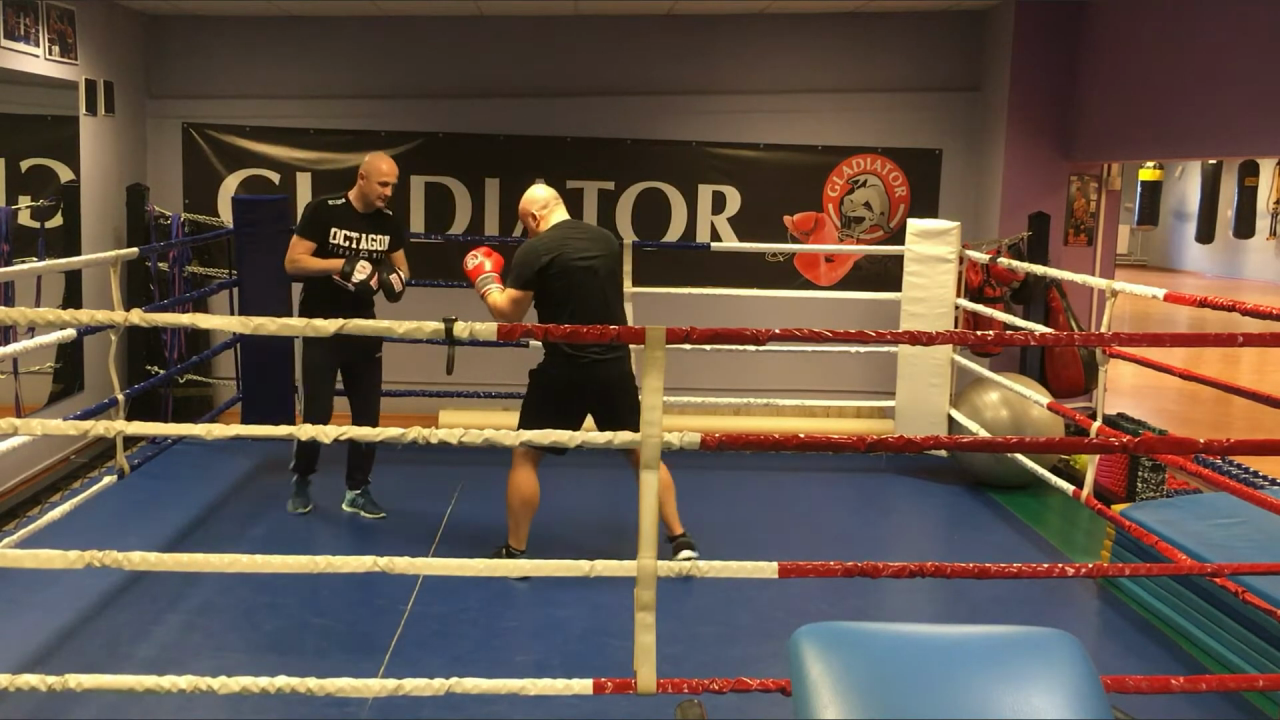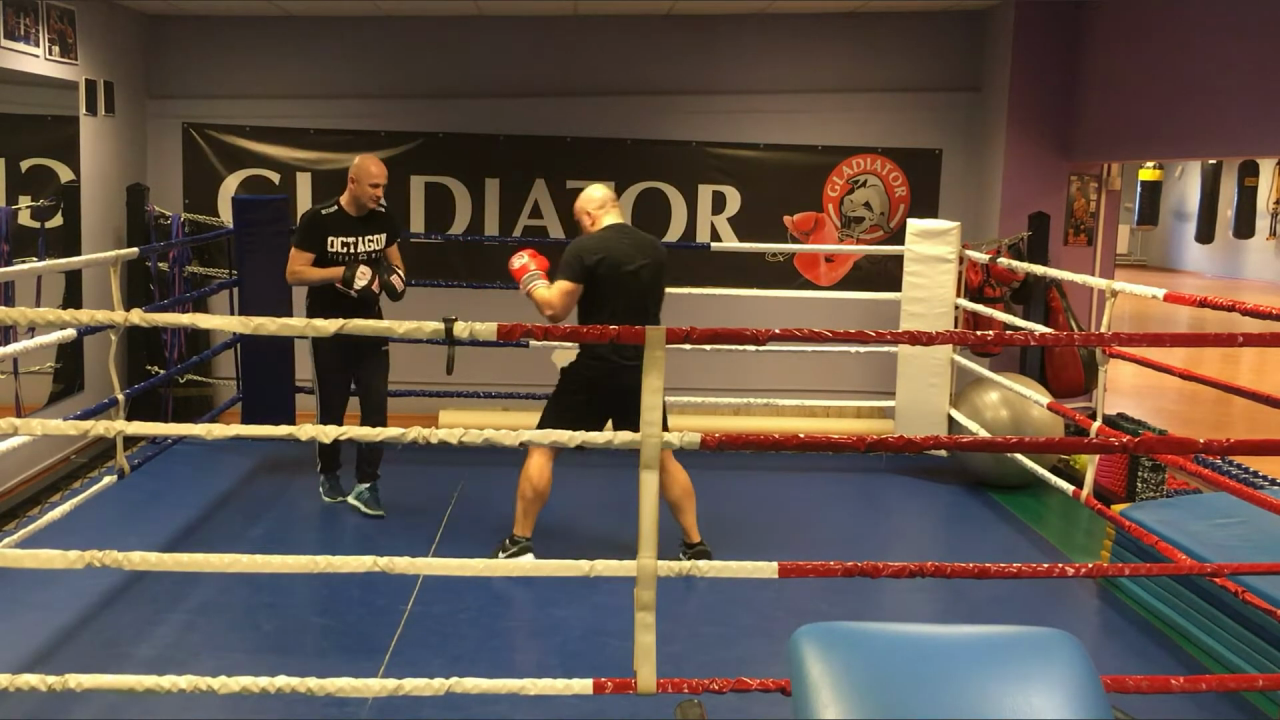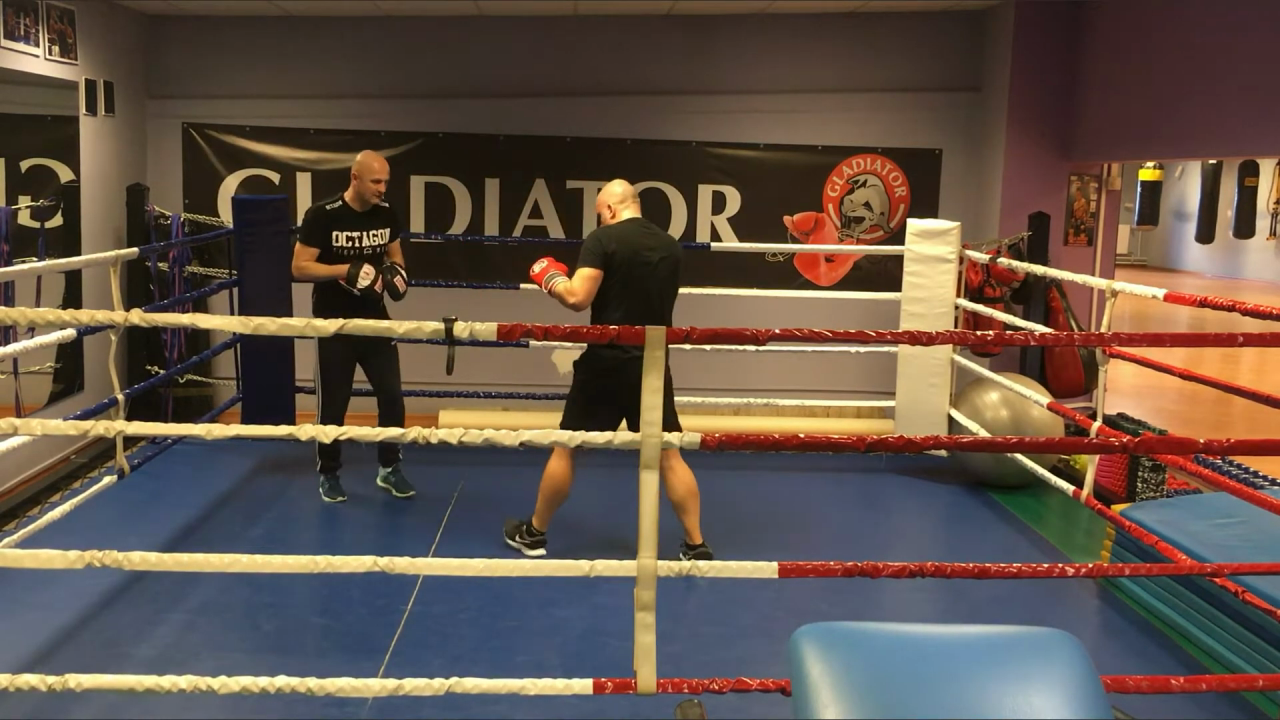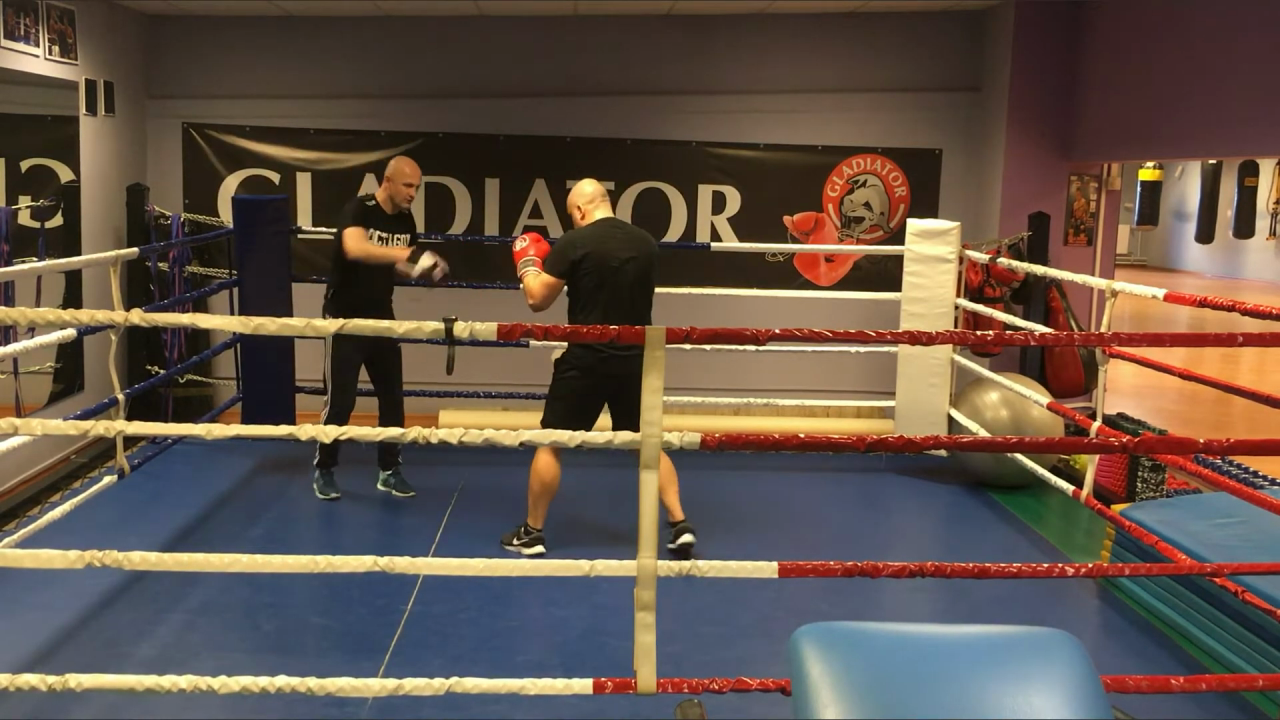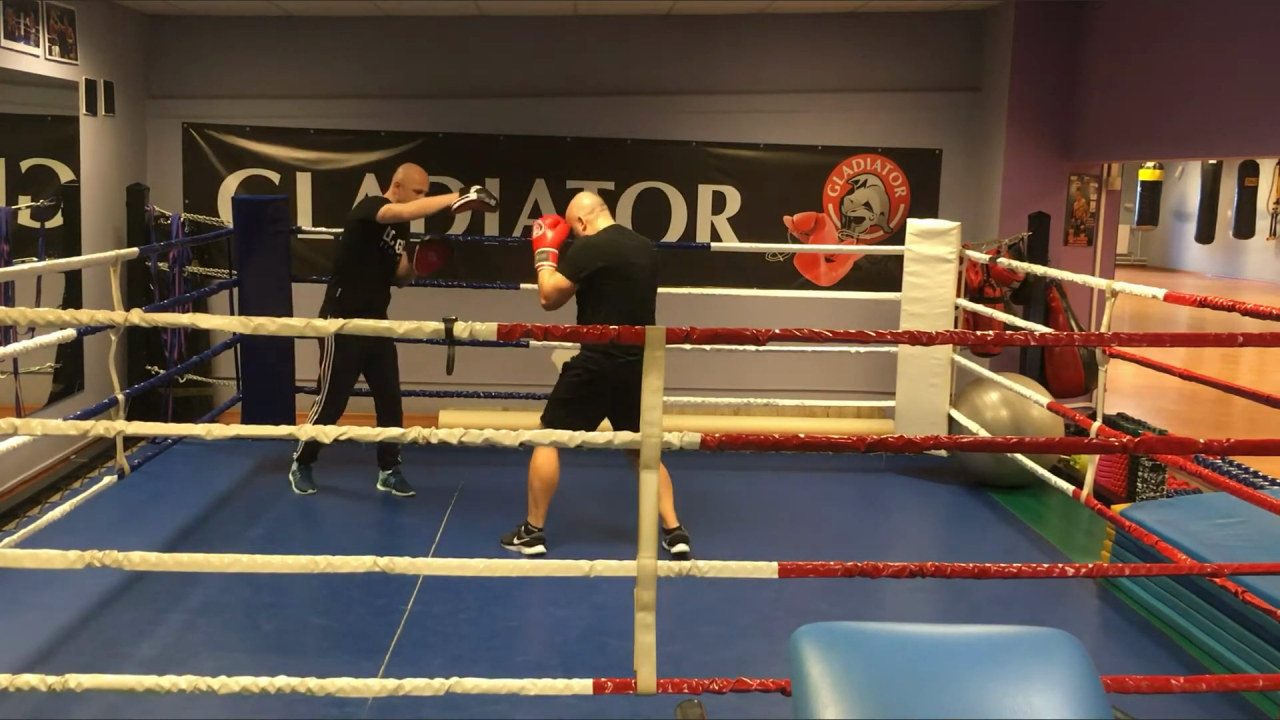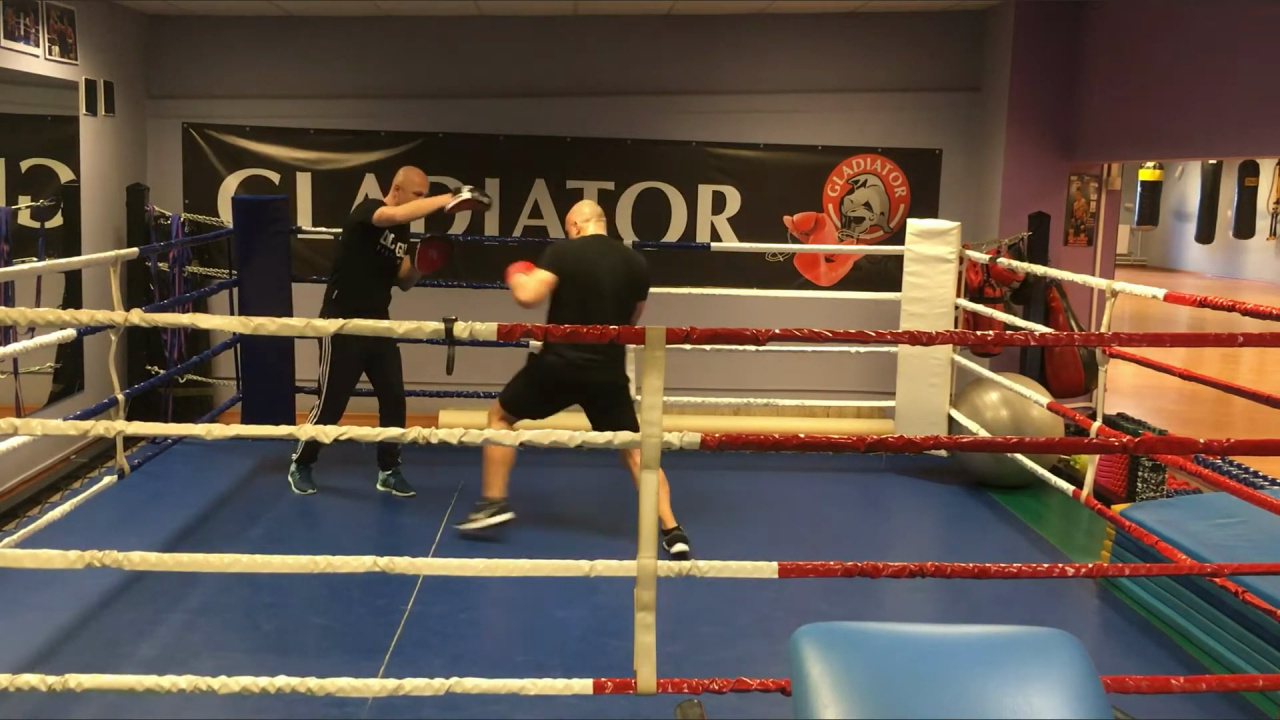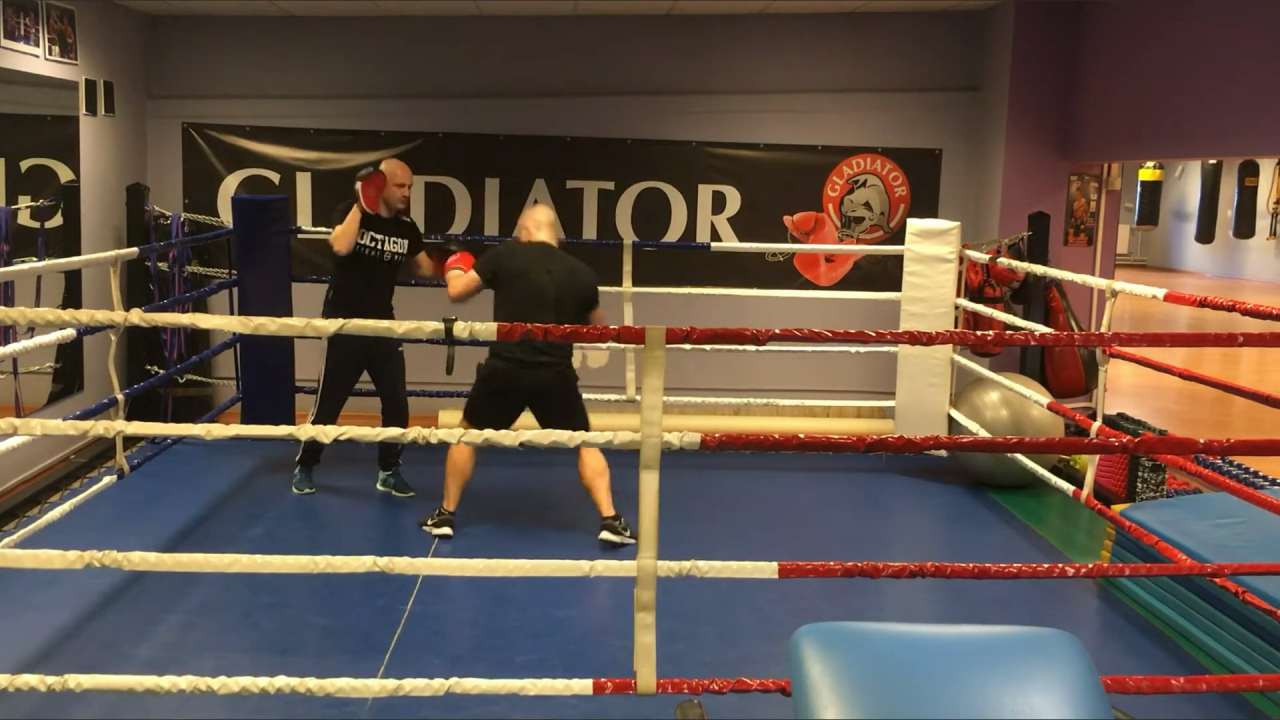
dt=0.3s
person 1, frame 1
left shoulder: (535, 251)
right shoulder: (608, 240)
left elbow: (509, 315)
left wrist: (484, 280)
left hip: (564, 370)
right hip: (615, 365)
left knee: (526, 456)
right knee: (641, 453)
left ankle: (515, 552)
right ankle: (679, 540)
person 1, frame 2
left shoulder: (584, 249)
right shoulder: (655, 249)
left elbow: (554, 310)
left wrist: (529, 278)
left hip: (594, 370)
right hip: (643, 370)
left knee: (541, 448)
right knee: (662, 456)
left ankle: (519, 543)
right ankle: (695, 546)
person 1, frame 3
left shoulder: (603, 239)
right shoulder: (670, 246)
left elbow: (577, 298)
left wrist: (552, 278)
left hip: (606, 362)
left knee: (566, 448)
right knee: (668, 455)
left ankle: (534, 533)
right ankle: (696, 547)
person 1, frame 4
left shoulder: (574, 243)
right shoulder: (646, 243)
left elbow: (537, 300)
left wrist: (527, 261)
left hip: (586, 361)
right hip: (635, 361)
left knee: (550, 443)
left ankle: (531, 533)
right ankle: (679, 525)
person 1, frame 5
left shoulder: (589, 248)
right shoulder: (645, 248)
left elbow: (549, 298)
left wrist: (544, 251)
left hip: (597, 364)
right hip: (638, 366)
left knee: (548, 440)
right knee: (641, 451)
left ankle: (532, 532)
right ankle: (674, 532)
person 1, frame 6
left shoulder: (565, 251)
right shoulder: (636, 262)
left elbow: (529, 297)
right elbow: (634, 321)
left wrist: (517, 275)
left hip: (557, 364)
right hip: (607, 371)
left knee: (501, 416)
right knee: (634, 448)
left ankle: (494, 502)
right ankle: (672, 532)
person 1, frame 7
left shoulder: (506, 255)
right shoulder: (581, 273)
left elbow: (457, 293)
right elbow: (595, 326)
left wrist: (455, 268)
left hip: (504, 370)
right hip: (555, 374)
left knee: (468, 433)
right knee: (585, 443)
left ankle: (444, 515)
right ankle: (610, 520)
person 2, frame 1
left shoulder: (389, 222)
right shoulder: (323, 210)
left elbow: (400, 268)
right elbow: (293, 262)
left wrist: (394, 278)
right wrist: (341, 265)
left hip: (363, 329)
left knee: (366, 415)
right knee: (316, 412)
left ankle: (357, 490)
right ankle: (301, 479)
person 2, frame 2
left shoulder: (384, 218)
right shoulder: (318, 220)
left elbow: (393, 259)
right elbow: (294, 272)
left wrist: (394, 274)
right wrist: (343, 272)
left hip: (369, 324)
left knee: (376, 405)
right knee: (331, 408)
left ankle: (365, 487)
right ankle: (328, 475)
person 2, frame 3
left shoulder: (387, 213)
right shoulder: (322, 215)
right elbow: (299, 267)
left wrist: (396, 273)
right wrist: (347, 271)
left hip: (375, 321)
right hip: (333, 324)
left knee: (392, 397)
right knee: (333, 405)
left ankle: (390, 468)
right ankle: (328, 474)
person 2, frame 4
left shoulder: (405, 222)
right shoulder: (358, 210)
right elbow: (354, 249)
left wrist: (423, 263)
right wrist: (407, 255)
left hip: (381, 320)
right hip: (343, 319)
left knee: (392, 399)
right knee: (341, 400)
left ankle: (389, 471)
right ankle: (324, 469)
person 2, frame 5
left shoulder: (402, 226)
right shoulder: (370, 209)
right elbow: (405, 213)
left wrist: (418, 264)
right wrist: (457, 198)
left hip: (376, 324)
right hip: (343, 322)
left knee: (390, 401)
right knee: (331, 402)
left ankle: (389, 470)
right ankle: (301, 464)
person 2, frame 6
left shoulder: (408, 231)
right shoulder: (369, 211)
left elbow: (402, 280)
right elbow: (397, 215)
left wrist: (419, 265)
right wrist: (453, 199)
left hip: (378, 324)
right hip: (341, 322)
left knee: (394, 400)
right knee: (331, 403)
left ankle: (389, 472)
right ankle: (300, 465)
person 2, frame 7
left shoulder: (406, 226)
right shoulder: (354, 211)
left elbow: (425, 270)
right elbow: (340, 247)
right wrist: (361, 204)
left hip: (382, 325)
right hip: (343, 323)
left knee: (397, 402)
right knee: (329, 402)
left ankle: (389, 471)
right ankle: (304, 467)
